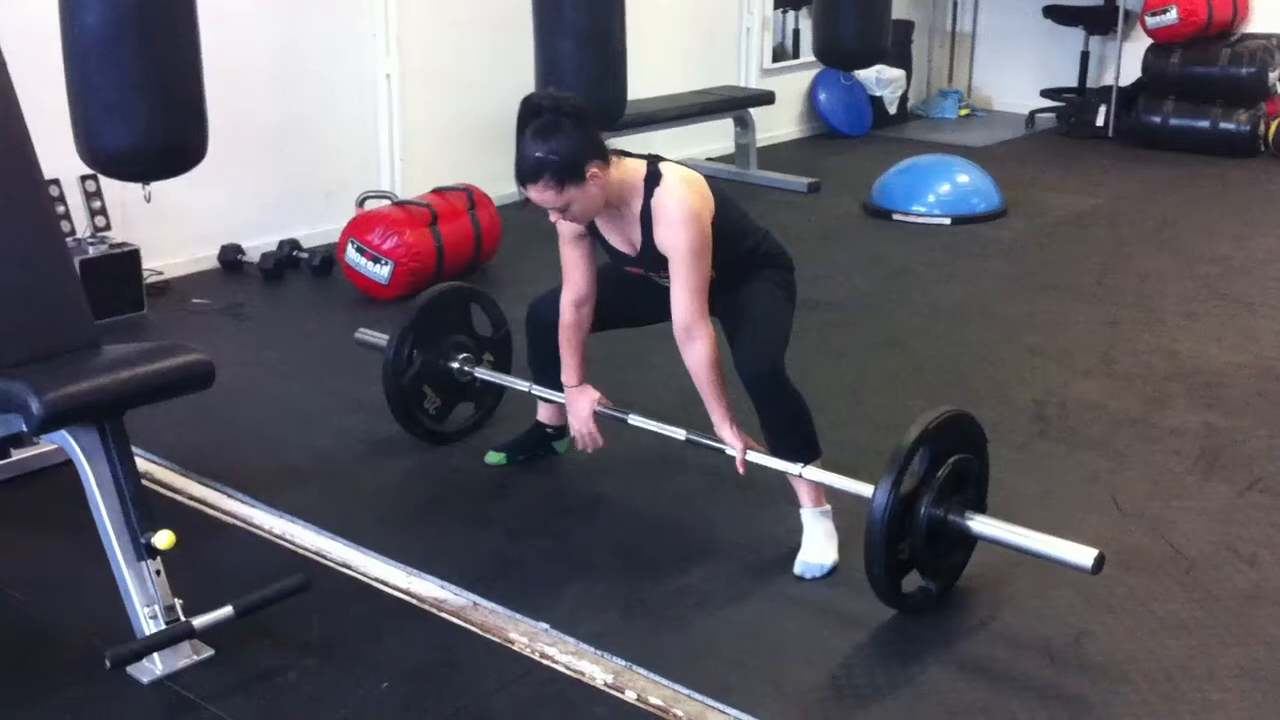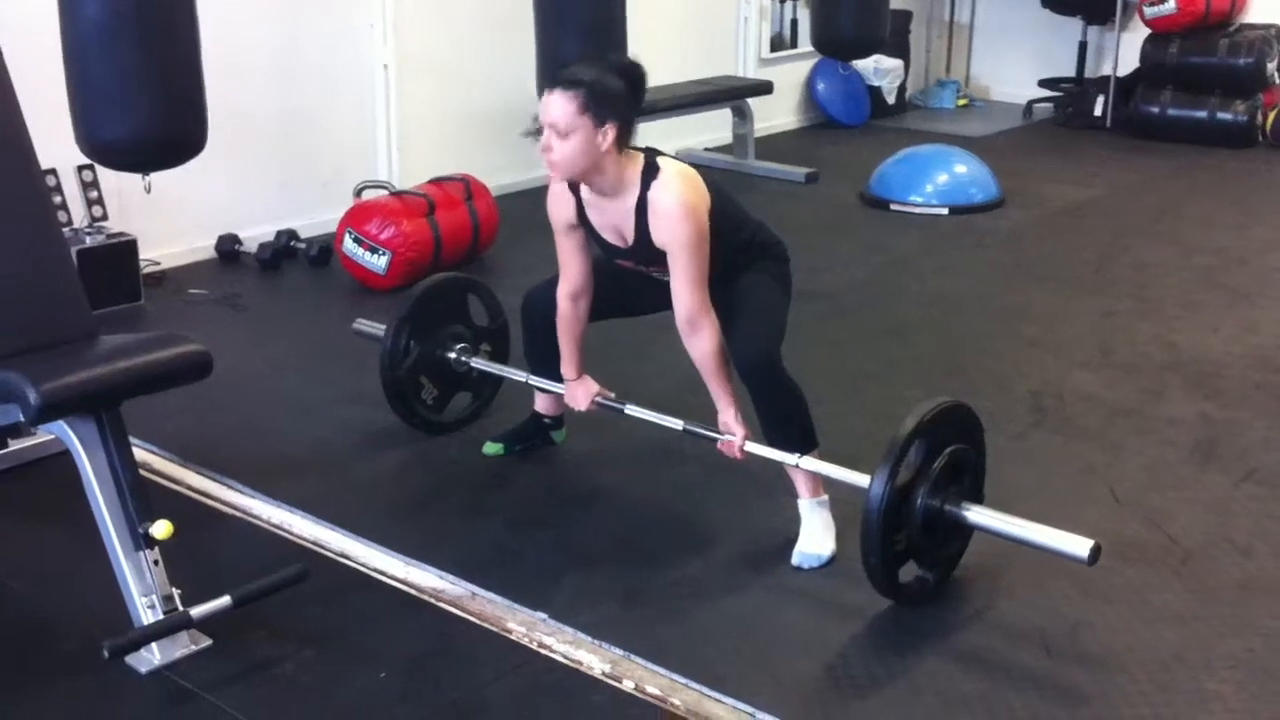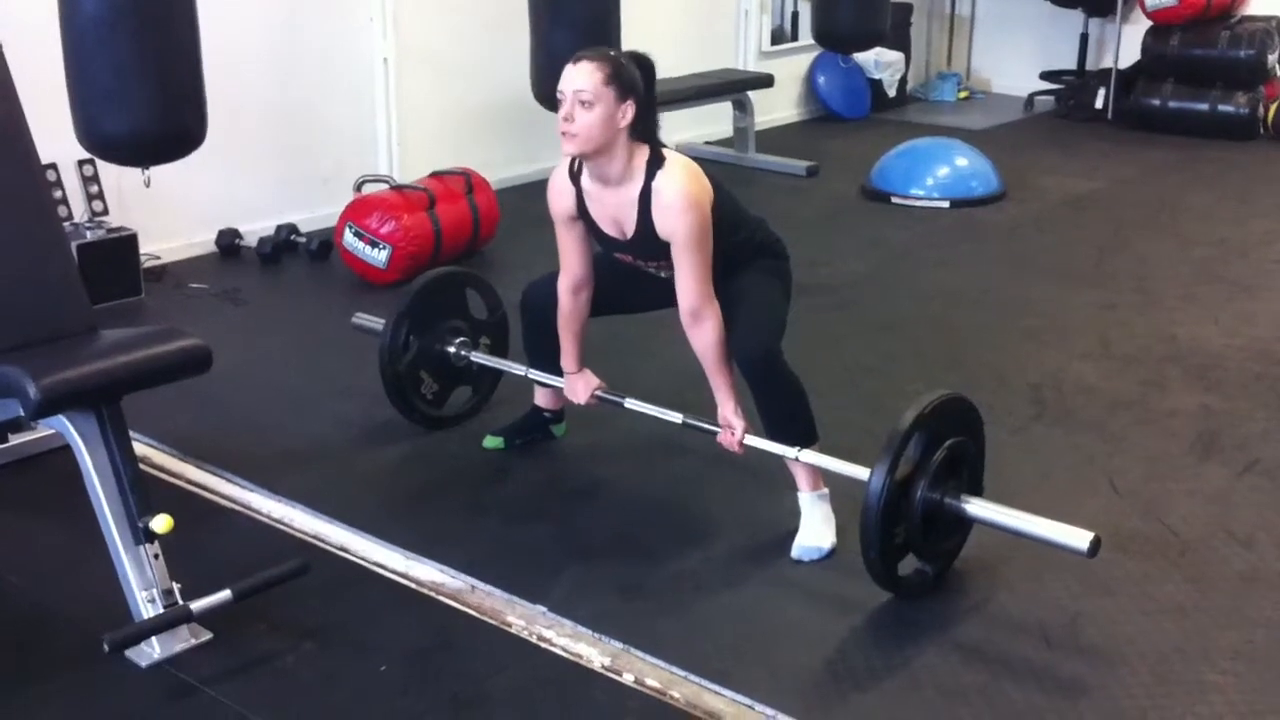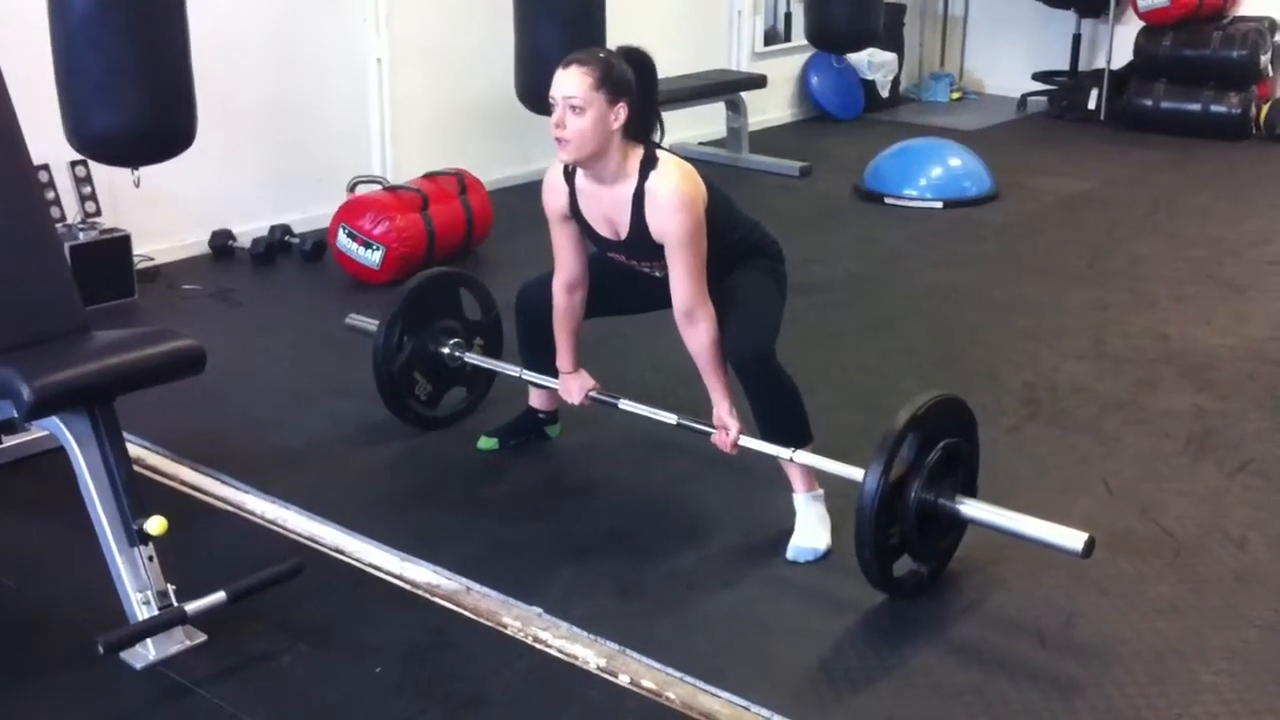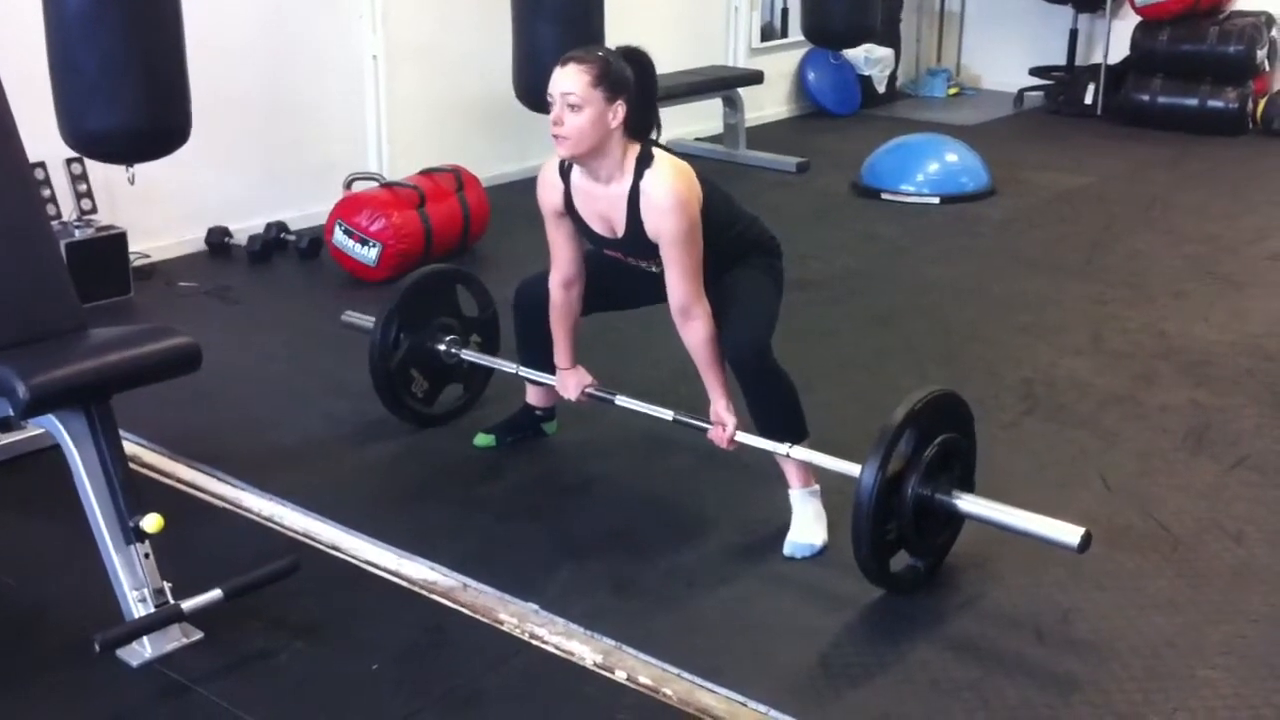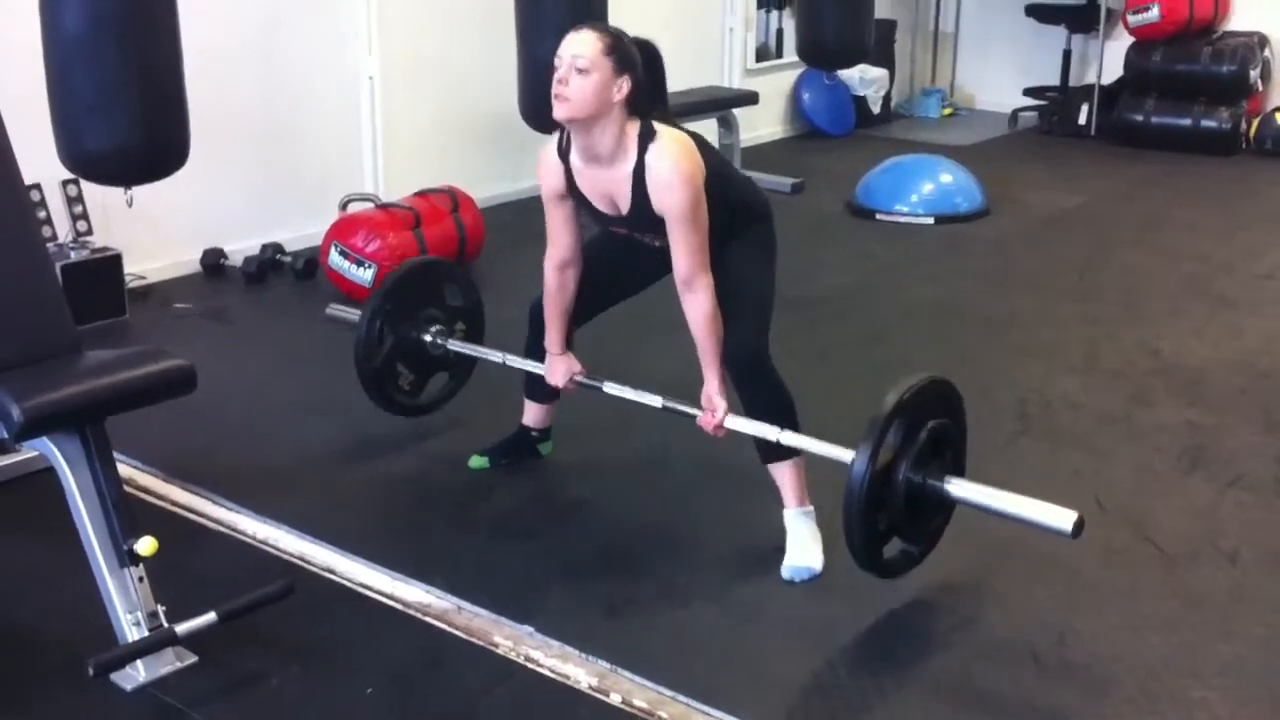
dt=0.5s
person 1, frame 1
left shoulder: (675, 203)
right shoulder: (573, 198)
left elbow: (690, 327)
right elbow: (577, 299)
left wrist: (723, 422)
right wrist: (573, 383)
left hip: (751, 276)
right hip: (659, 276)
left knee: (759, 367)
right knee: (545, 315)
left ankle: (816, 511)
right ankle: (549, 430)
person 1, frame 2
left shoulder: (671, 198)
right shoulder: (565, 193)
left elbow: (693, 319)
right elbow: (573, 292)
left wrist: (727, 411)
right wrist: (573, 375)
left hip: (745, 269)
right hip: (653, 269)
left knee: (755, 359)
right knee: (540, 304)
left ankle: (814, 502)
right ankle: (546, 421)
person 1, frame 3
left shoulder: (675, 188)
right shoulder: (566, 183)
left elbow: (697, 310)
right elbow: (575, 284)
left wrist: (726, 404)
right wrist: (572, 368)
left hip: (746, 267)
right hip: (652, 267)
left knee: (755, 352)
right knee: (540, 299)
left ankle: (814, 495)
right ankle: (546, 414)
person 1, frame 4
left shoulder: (668, 189)
right shoulder: (560, 182)
left elbow: (692, 311)
right elbow: (569, 283)
left wrist: (721, 405)
right wrist: (567, 368)
left hip: (740, 268)
right hip: (647, 268)
left knee: (749, 351)
right knee: (534, 299)
left ankle: (809, 496)
right ankle: (540, 415)
person 1, frame 5
left shoulder: (664, 188)
right shoulder: (555, 180)
left elbow: (688, 308)
right elbow: (566, 279)
left wrist: (719, 401)
right wrist: (565, 364)
left hip: (739, 262)
right hip: (644, 263)
left knee: (745, 349)
right knee: (533, 297)
left ankle: (805, 492)
right ankle: (538, 412)
person 1, frame 6
left shoulder: (667, 161)
right shoulder: (556, 159)
left elbow: (694, 283)
right elbow: (562, 263)
left wrist: (712, 385)
right wrist: (555, 349)
left hip: (735, 233)
right hip: (640, 236)
left knee: (743, 354)
right knee: (546, 312)
left ankle: (800, 516)
right ankle: (532, 434)
